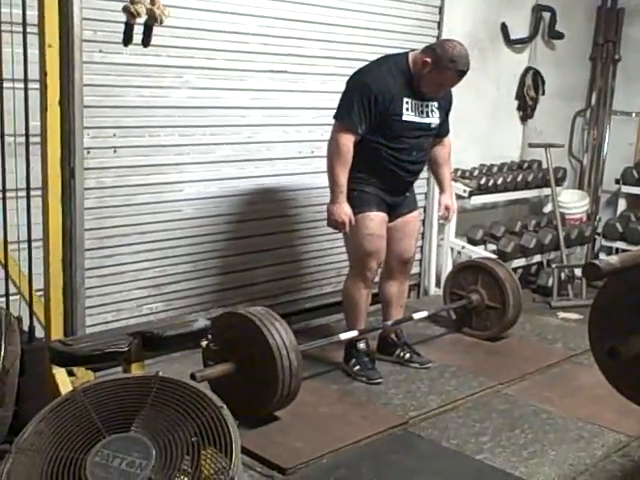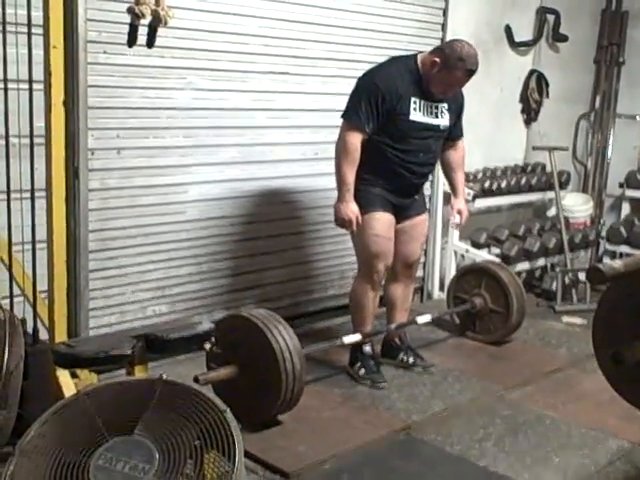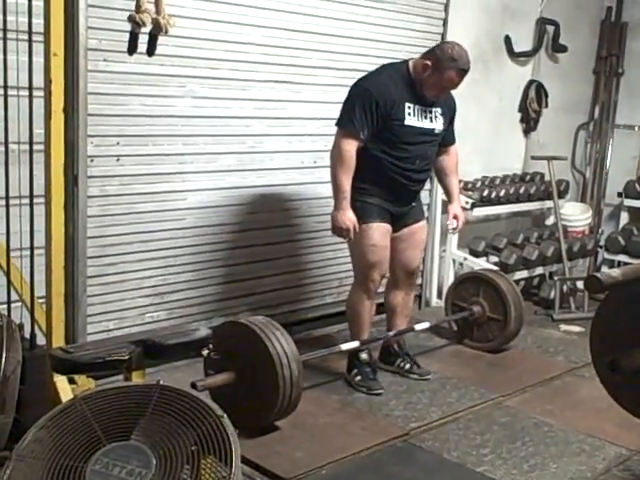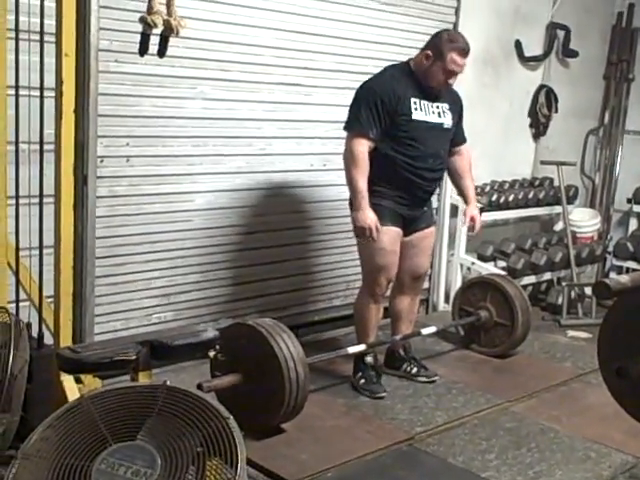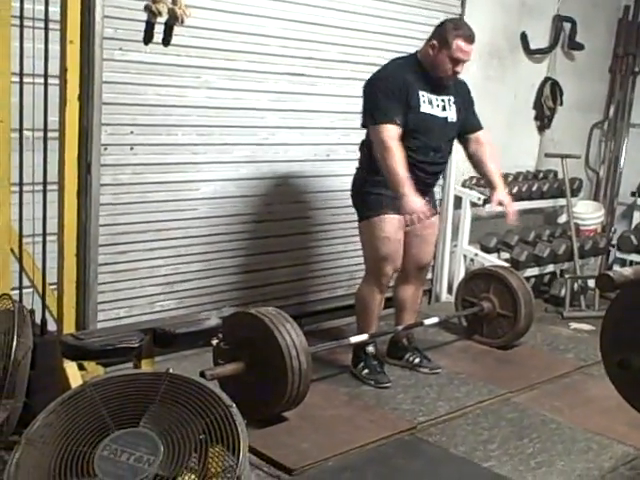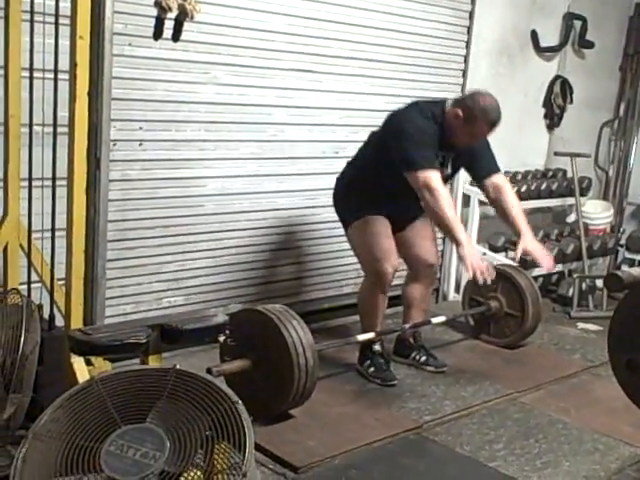
dt=0.4s
person 1, frame 1
left shoulder: (441, 92)
right shoulder: (374, 81)
left elbow: (440, 142)
right elbow: (343, 137)
left wrist: (446, 189)
right wrist: (339, 198)
left hip: (403, 191)
right hip: (365, 188)
left knee: (402, 265)
right knee: (366, 267)
left ankle: (391, 340)
right ankle: (355, 349)
person 1, frame 2
left shoulder: (453, 96)
right shoulder: (384, 80)
left elbow: (453, 145)
right elbow: (351, 136)
left wrist: (458, 193)
right wrist: (345, 196)
left hip: (412, 193)
right hip: (373, 190)
left knee: (406, 269)
right knee: (374, 269)
left ankle: (395, 344)
right ankle: (361, 351)
person 1, frame 3
left shoulder: (445, 102)
right shoulder: (376, 88)
left elbow: (446, 151)
right elbow: (345, 145)
left wrist: (454, 199)
right wrist: (342, 205)
left hip: (409, 202)
right hip: (369, 200)
left knee: (407, 274)
right knee: (370, 278)
left ankle: (394, 350)
right ankle: (359, 359)
person 1, frame 4
left shoulder: (451, 99)
right shoulder: (382, 88)
left elbow: (458, 152)
right elbow: (357, 148)
left wrist: (470, 200)
right wrist: (362, 205)
left hip: (421, 205)
right hip: (382, 203)
left knee: (413, 280)
right knee: (378, 283)
left ankle: (399, 354)
right ankle: (363, 363)
person 1, frame 5
left shoulder: (457, 90)
right shoulder: (392, 79)
left elbow: (476, 141)
right elbow: (386, 140)
left wrist: (498, 187)
right wrist: (406, 194)
left hip: (422, 193)
right hip: (380, 191)
left knee: (418, 267)
right knee: (383, 271)
left ankle: (401, 345)
right ankle: (363, 352)
person 1, frame 6
left shoulder: (472, 137)
right shoulder: (416, 126)
left elbow: (498, 187)
right elbow: (432, 189)
left wrist: (526, 235)
right wrist: (464, 244)
left hip: (403, 200)
right hip: (361, 198)
left knee: (427, 264)
right knee: (383, 269)
left ankle: (408, 343)
right ankle: (370, 353)
